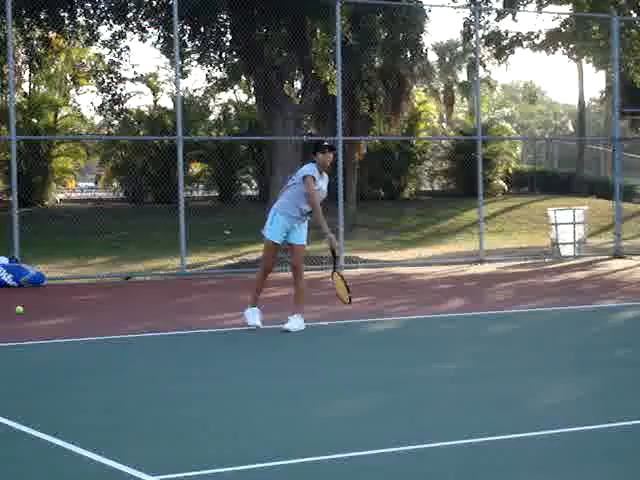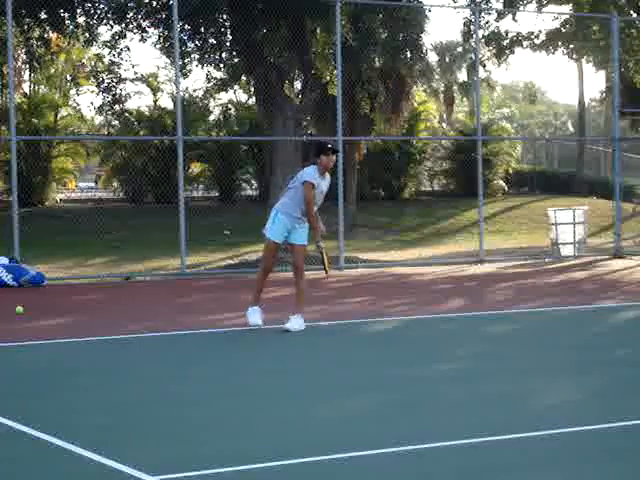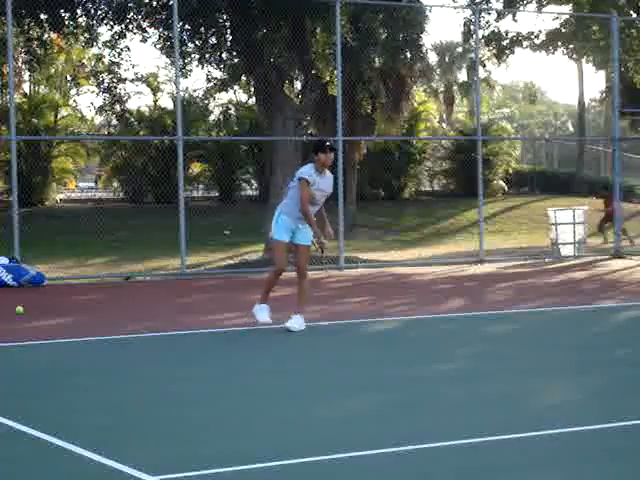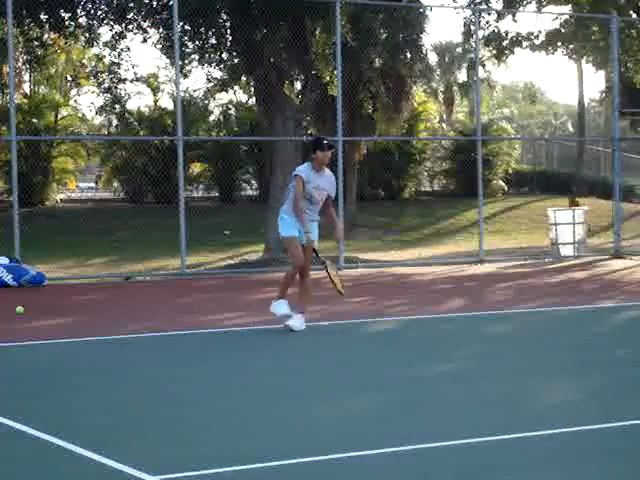
dt=0.2s
person 1, frame 1
left shoulder: (325, 178)
right shoulder: (309, 172)
right elbow: (314, 204)
left wrist: (320, 221)
right wrist: (327, 232)
left hip: (299, 224)
right hip: (280, 218)
left knee: (298, 269)
right knee: (267, 267)
left ankle: (298, 316)
right ankle: (252, 308)
person 1, frame 2
left shoulder: (326, 179)
right shoulder: (309, 176)
right elbow: (308, 210)
left wrist: (319, 223)
right wrist: (317, 236)
left hip: (300, 224)
right hip: (281, 218)
left knee: (299, 269)
right knee: (266, 266)
left ankle: (298, 316)
right ankle: (254, 307)
person 1, frame 3
left shoulder: (329, 178)
right shoulder: (305, 174)
right elbow: (304, 207)
left wrist: (326, 226)
right wrist: (317, 234)
left hip: (305, 225)
right hip: (285, 220)
left knee: (303, 271)
right knee: (280, 267)
left ankle: (298, 316)
right ankle: (262, 304)
person 1, frame 4
left shoulder: (330, 177)
right shoulder: (302, 172)
left elbow: (328, 206)
right elbow: (297, 202)
left wrist: (338, 227)
right wrist: (305, 230)
left hip: (311, 224)
right hip: (290, 220)
left knee: (305, 270)
right knee: (298, 262)
left ankle: (298, 315)
right ankle: (280, 300)
